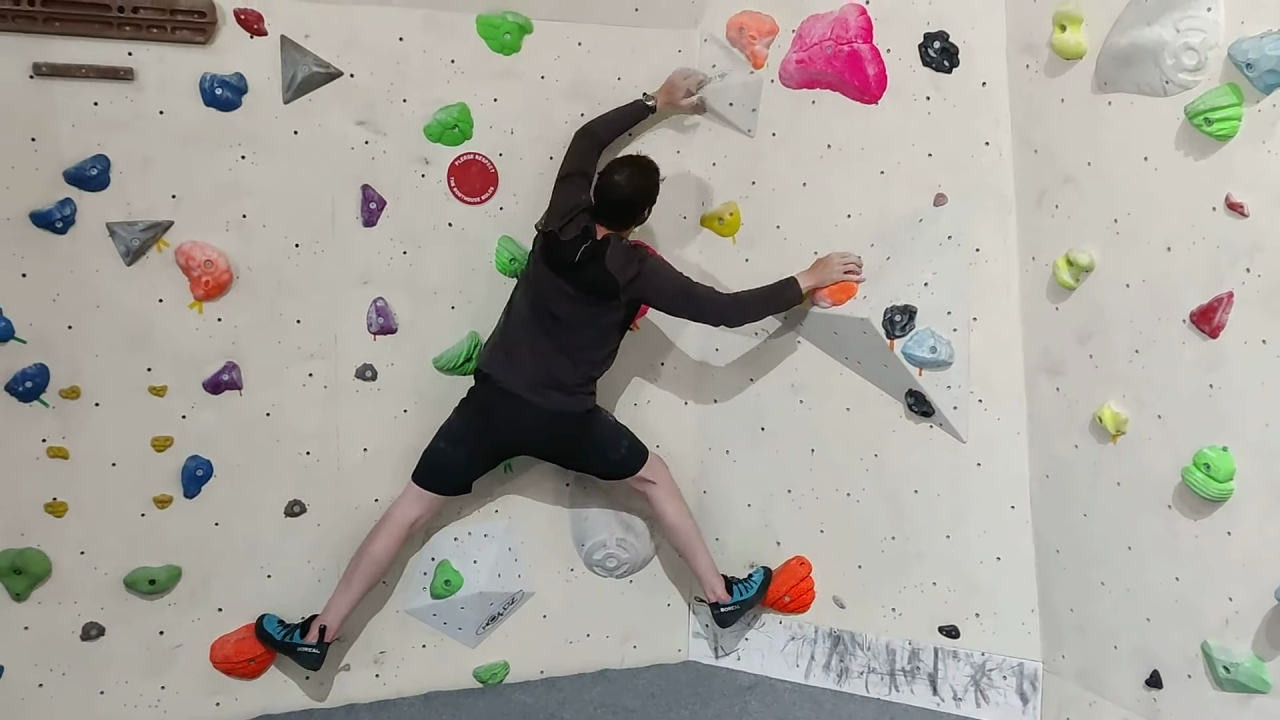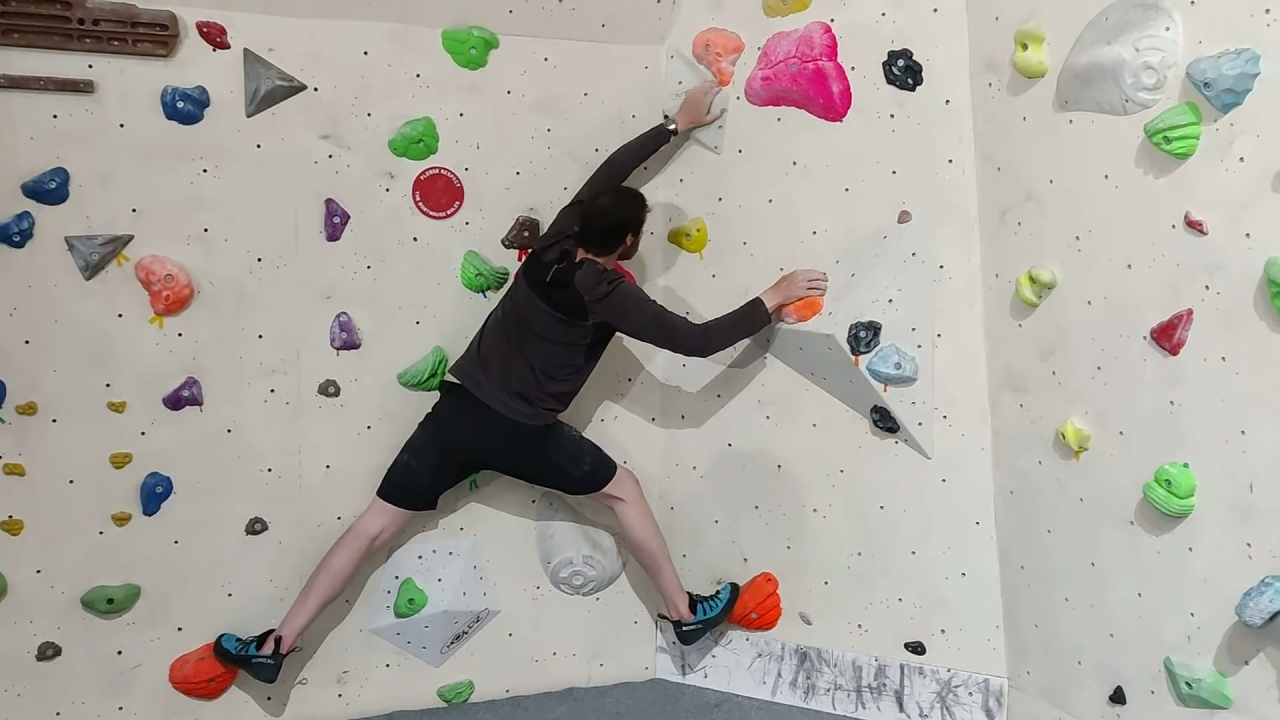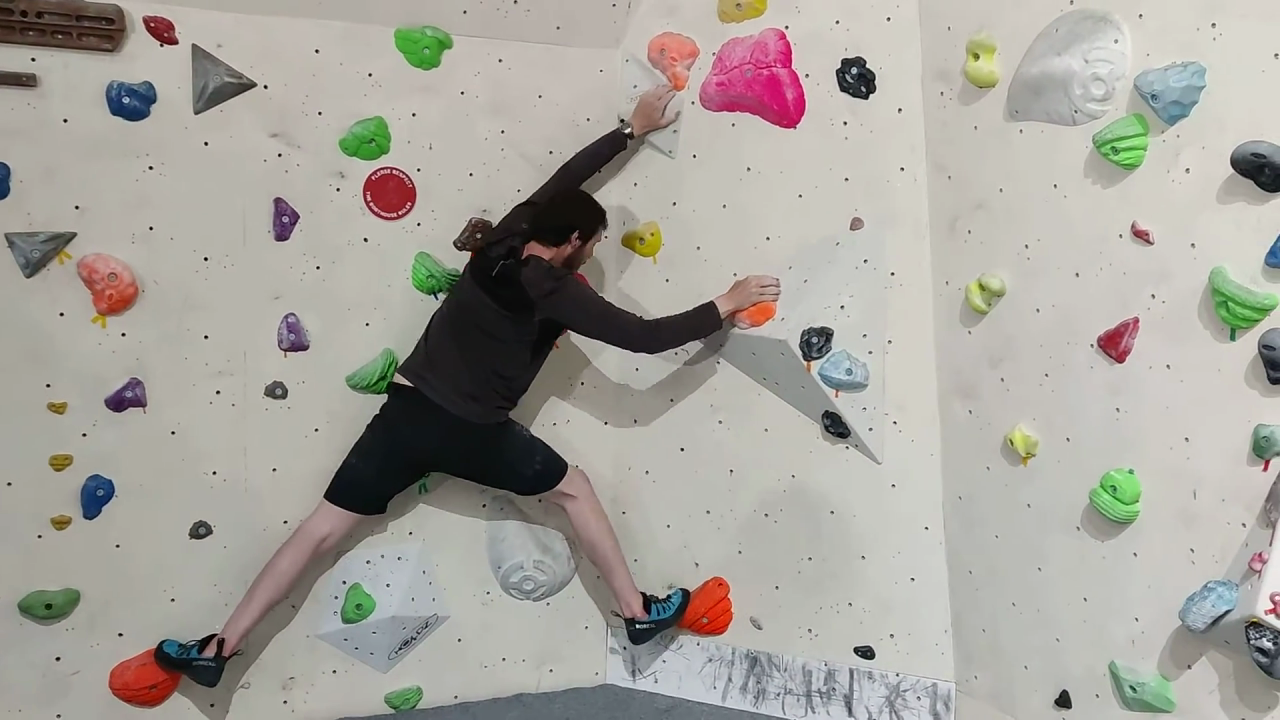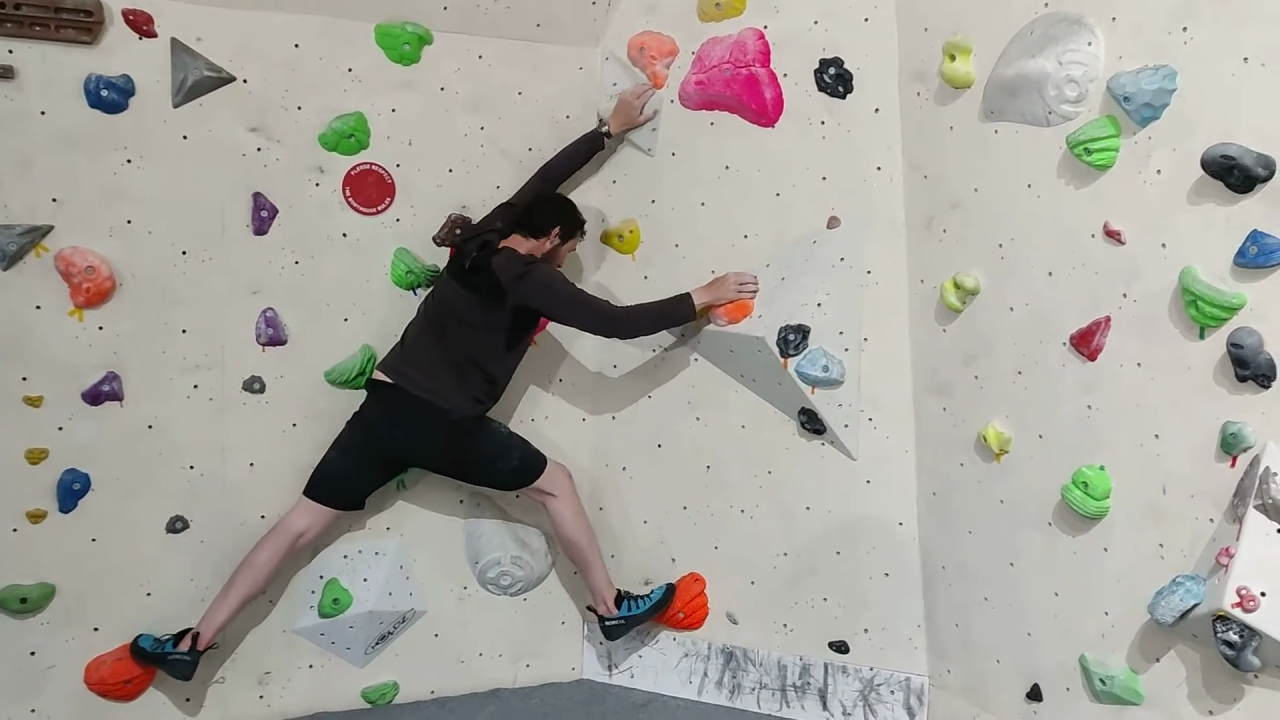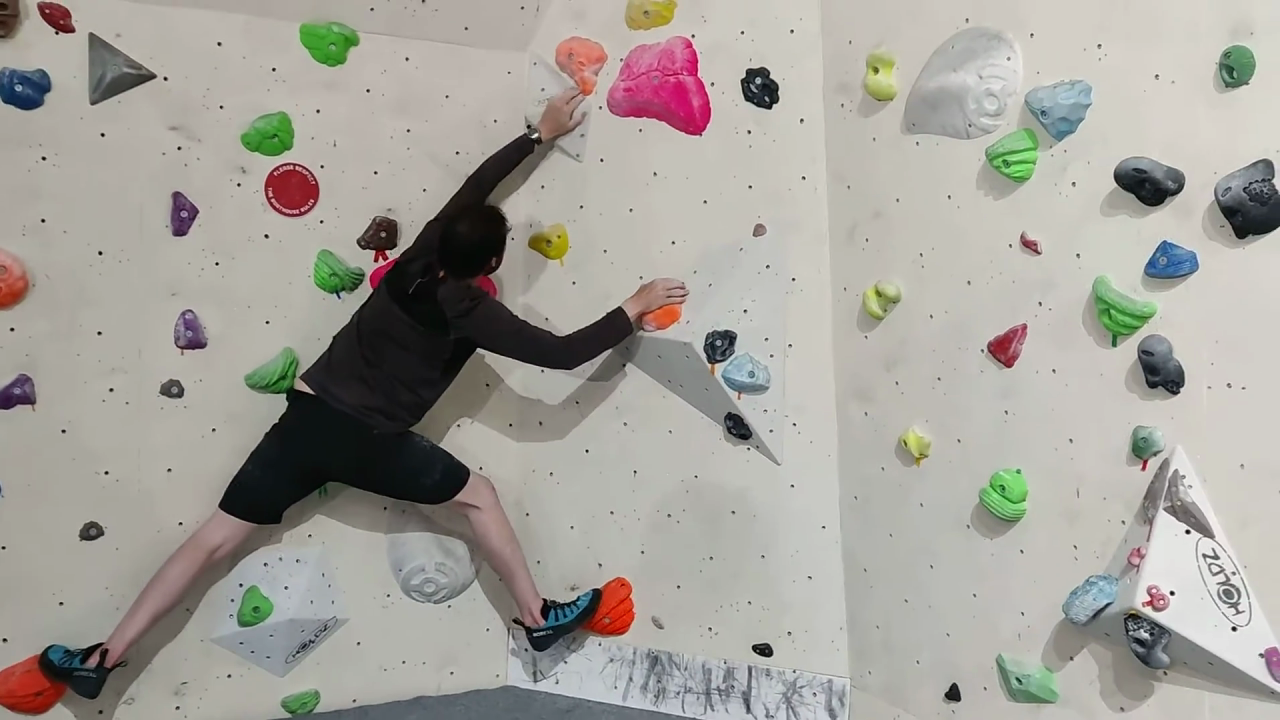
dt=1s
person 1, frame 1
left shoulder: (562, 221)
right shoulder: (635, 269)
left elbow: (585, 140)
right elbow: (726, 310)
left wrist: (652, 103)
right wrist: (808, 280)
left hip: (493, 402)
right hip: (564, 420)
left knee: (409, 510)
right knee: (655, 477)
left ankle: (319, 633)
right ankle: (719, 594)
person 1, frame 2
left shoulder: (556, 240)
right shoulder: (607, 294)
left elbow: (610, 169)
right elbow: (698, 340)
left wrist: (675, 125)
right wrist: (773, 299)
left hip: (458, 412)
right hip: (521, 434)
left knee: (373, 525)
right knee: (623, 490)
left ankle: (275, 645)
right ankle: (683, 613)
person 1, frame 3
left shoulder: (504, 238)
right shoulder: (555, 290)
left elbow: (565, 176)
right elbow: (647, 336)
left wrist: (630, 130)
right wrist: (724, 305)
left hip: (406, 411)
right hip: (469, 431)
left knee: (319, 529)
right knee: (575, 489)
left ankle: (217, 649)
right ankle: (636, 612)
person 1, frame 4
left shoulder: (482, 238)
right shoulder: (529, 279)
left elbow: (542, 179)
right elbow: (620, 323)
left wrist: (609, 129)
right wrist: (702, 297)
left hip: (385, 408)
right hip: (446, 428)
left knee: (298, 525)
right knee: (557, 484)
left ankle: (193, 643)
right ankle: (610, 607)
person 1, frame 5
left shoulder: (420, 257)
right shoulder: (471, 313)
left elbow: (476, 184)
right elbow: (564, 352)
left wrist: (539, 134)
right wrist: (636, 307)
left hip: (306, 419)
right hip: (366, 443)
left knee: (213, 540)
right knee: (480, 496)
left ankle: (102, 660)
right ankle: (537, 618)
